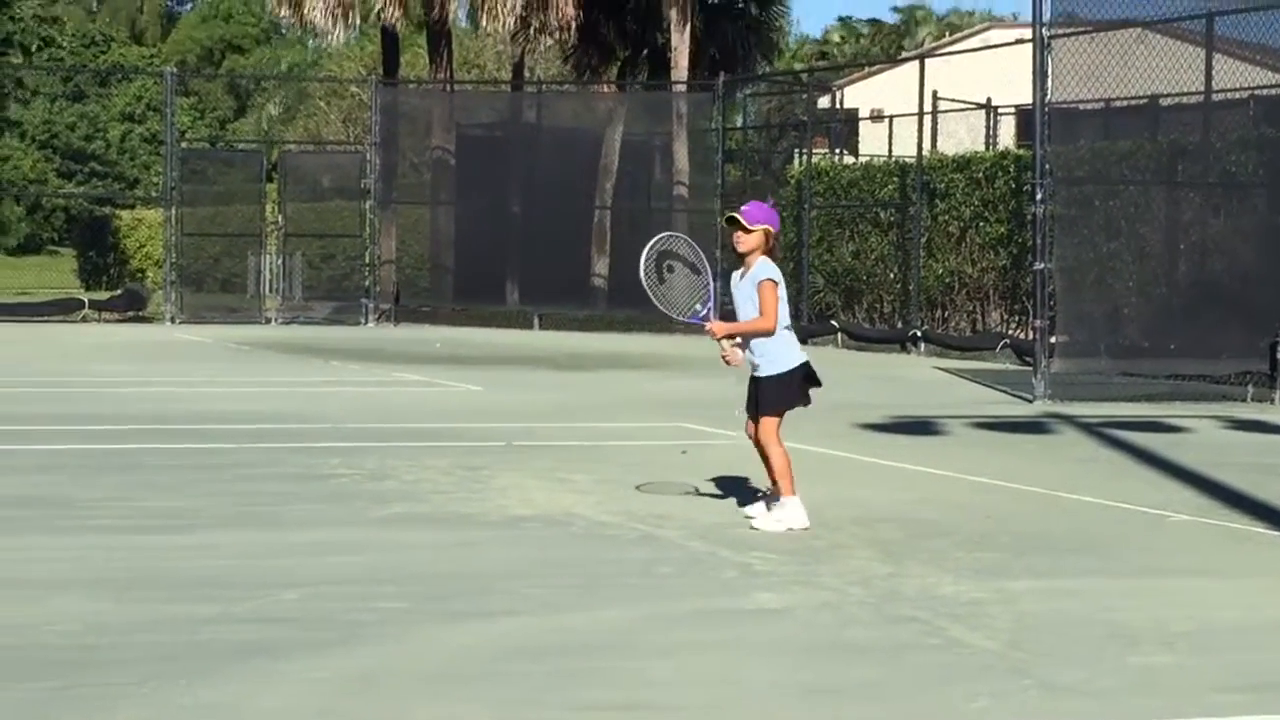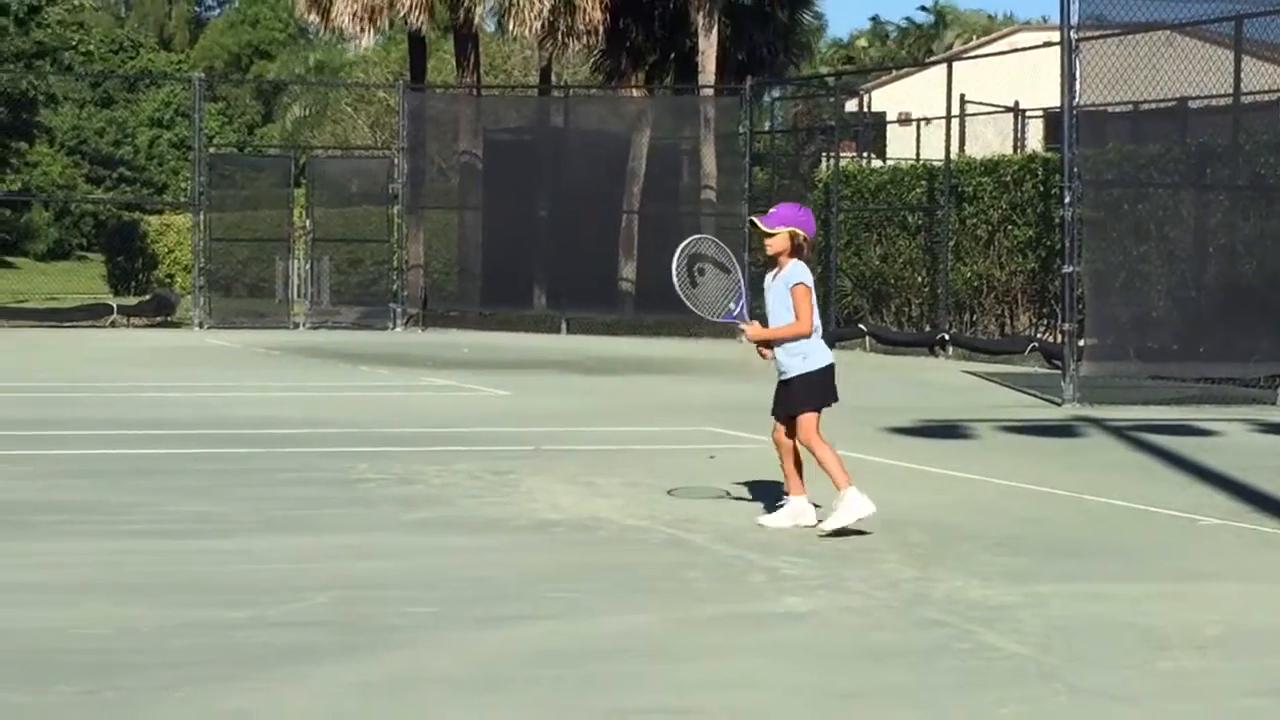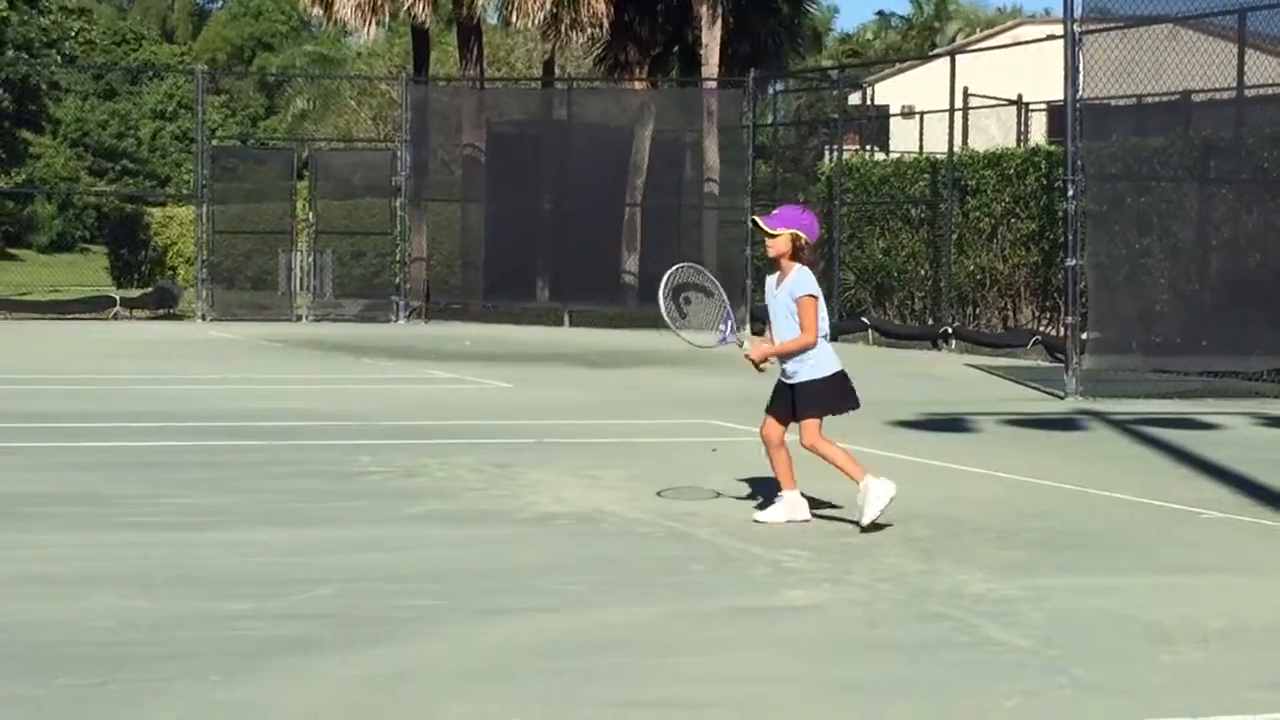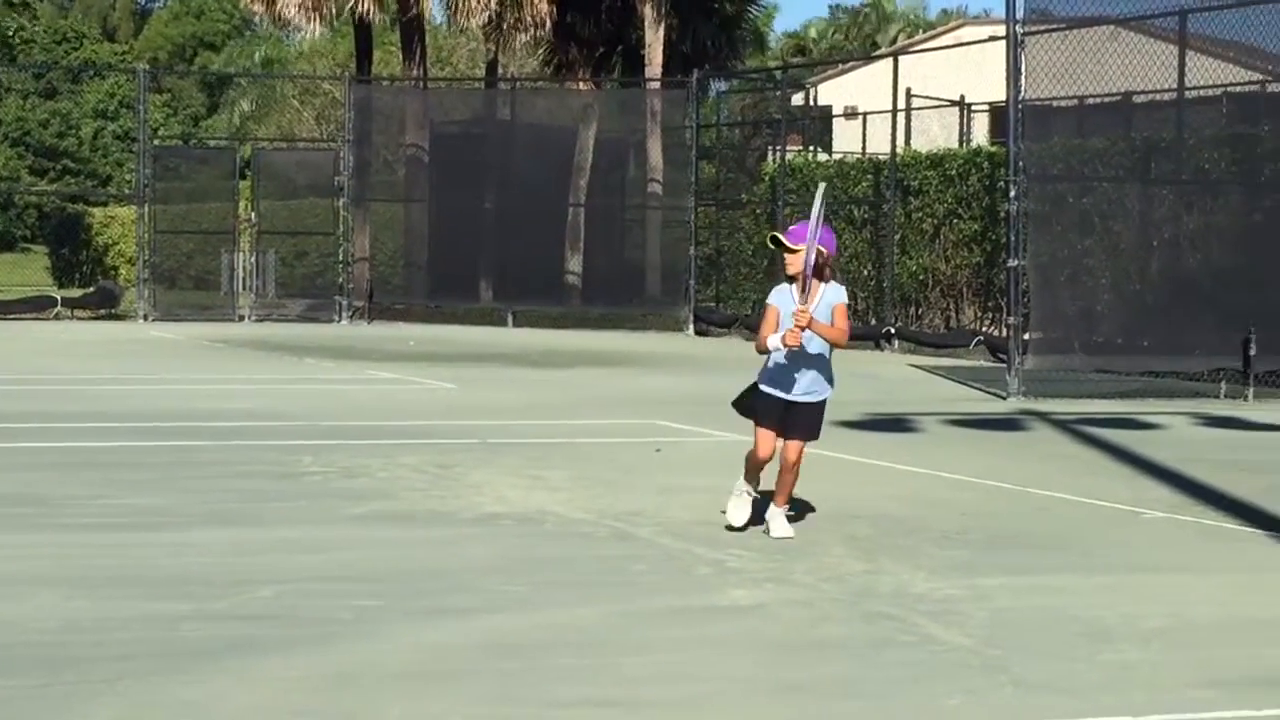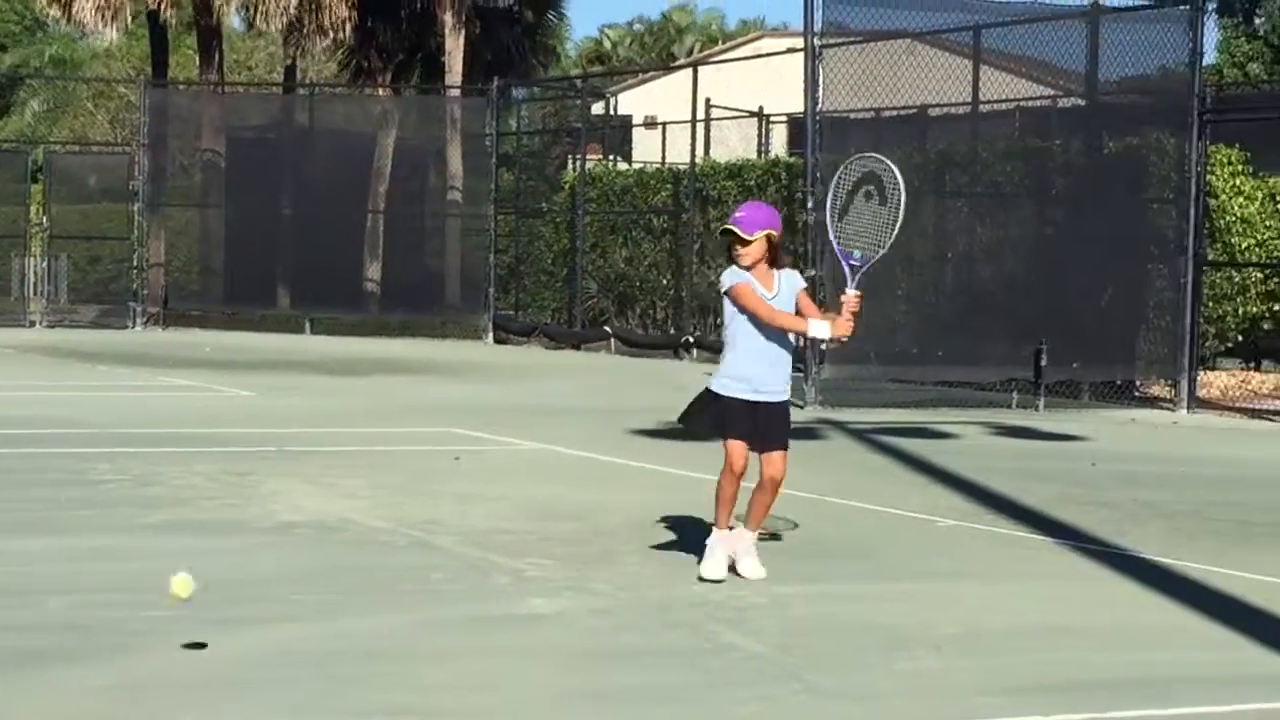
dt=0.5s
person 1, frame 1
left shoulder: (765, 271)
right shoulder: (737, 277)
left elbow: (768, 322)
left wrist: (727, 329)
right wrist: (737, 349)
left hip: (780, 367)
right hip: (764, 368)
left knee: (767, 434)
right knee: (756, 431)
left ankle: (791, 507)
right ankle: (781, 495)
person 1, frame 2
left shoulder: (798, 273)
right shoulder: (772, 277)
left elbow: (804, 326)
left wrist: (762, 334)
right wrist: (764, 341)
left hip: (810, 367)
right hip: (789, 371)
left knee: (807, 434)
right knee: (782, 436)
left ankle: (850, 497)
right ankle: (798, 504)
person 1, frame 3
left shoulder: (803, 282)
right shoulder: (772, 281)
left elbow: (809, 337)
left wrist: (769, 351)
right wrist: (762, 352)
left hip: (816, 373)
right hip: (791, 375)
left knee: (811, 438)
right knee: (770, 433)
left ankle: (871, 485)
right ankle: (791, 500)
person 1, frame 4
left shoulder: (835, 294)
right shoulder: (779, 294)
left elbow: (842, 338)
right elbow: (760, 343)
left wrist: (812, 325)
right wrist: (781, 340)
left hip: (812, 391)
right hip: (774, 385)
left knee: (791, 456)
right knee: (763, 451)
left ankle: (778, 511)
right ankle: (747, 486)
person 1, frame 5
left shoulder: (790, 280)
right shoulder: (733, 279)
left elbow: (814, 322)
right elbow: (772, 318)
left wrist: (842, 316)
right wrist: (826, 328)
left hip: (774, 395)
right hip: (731, 391)
left knee: (773, 474)
right knee: (736, 462)
left ankle: (745, 537)
right ankle: (719, 537)
